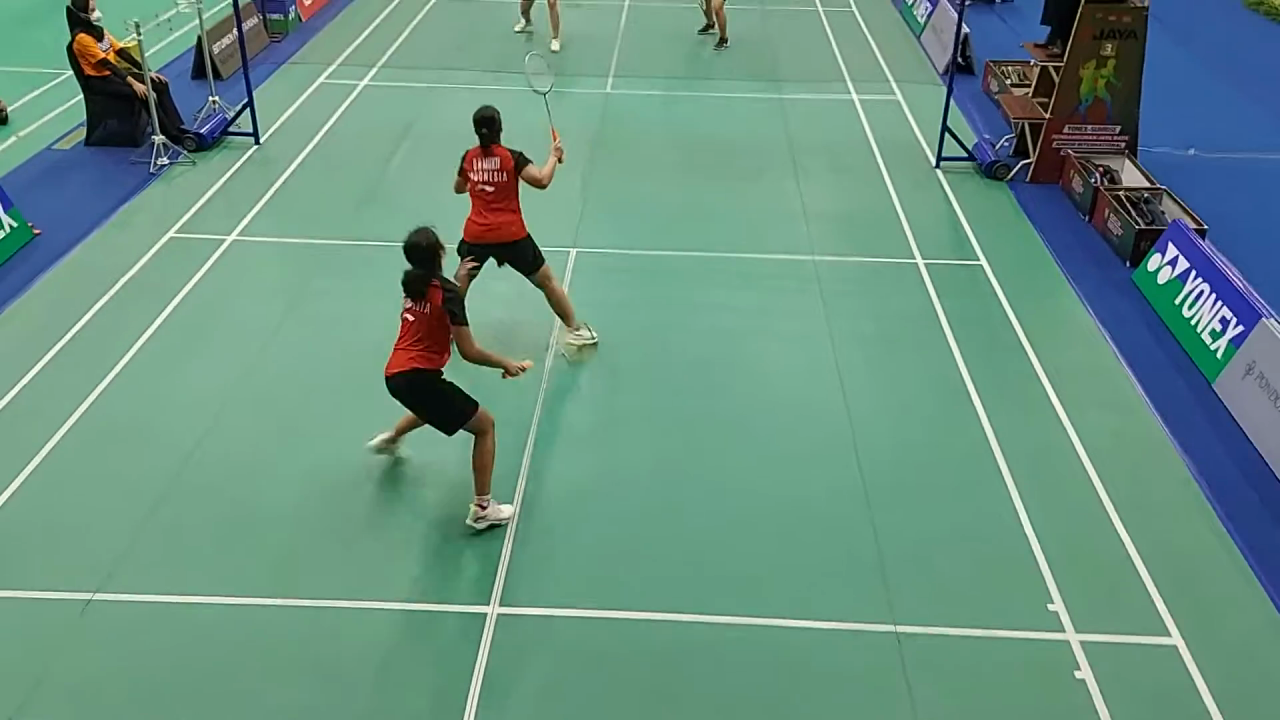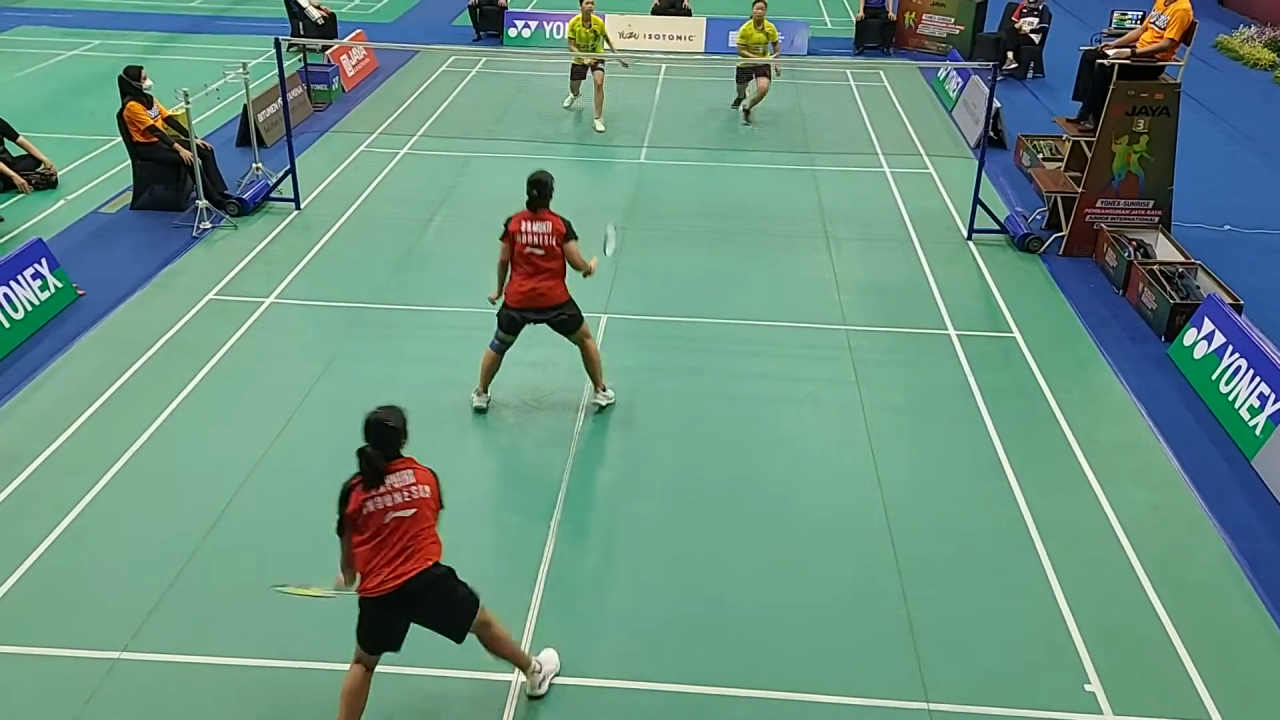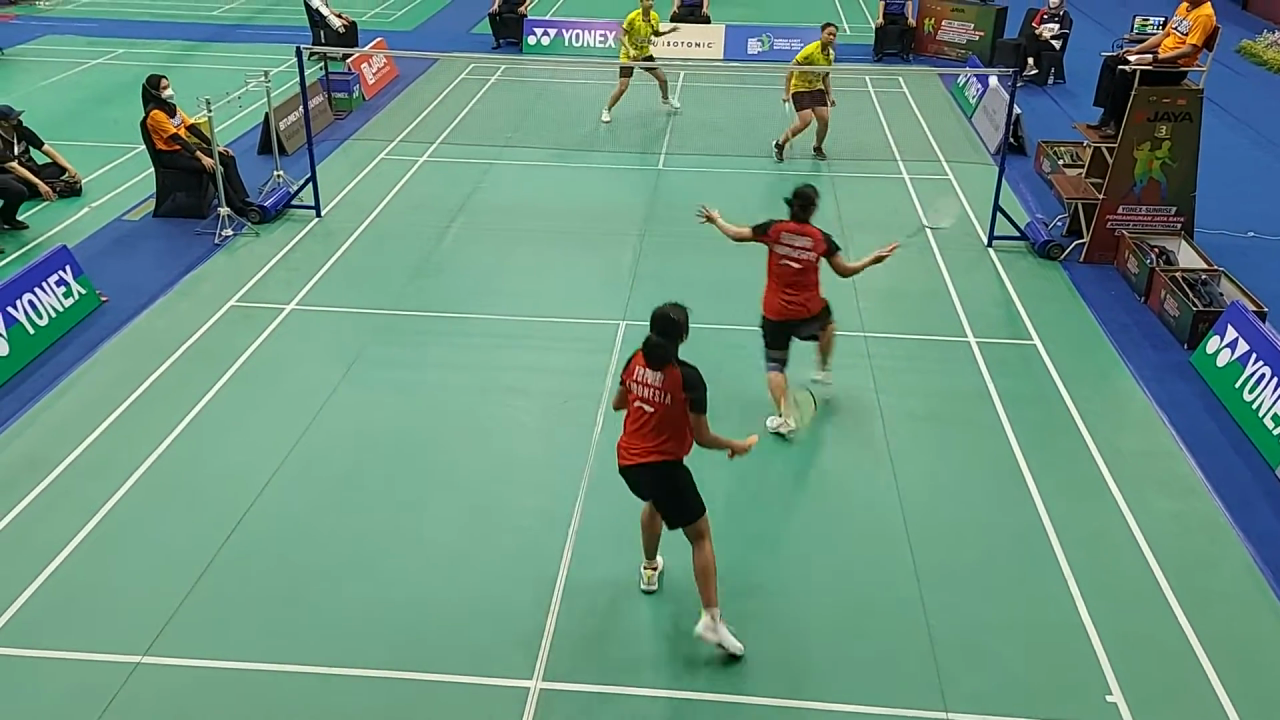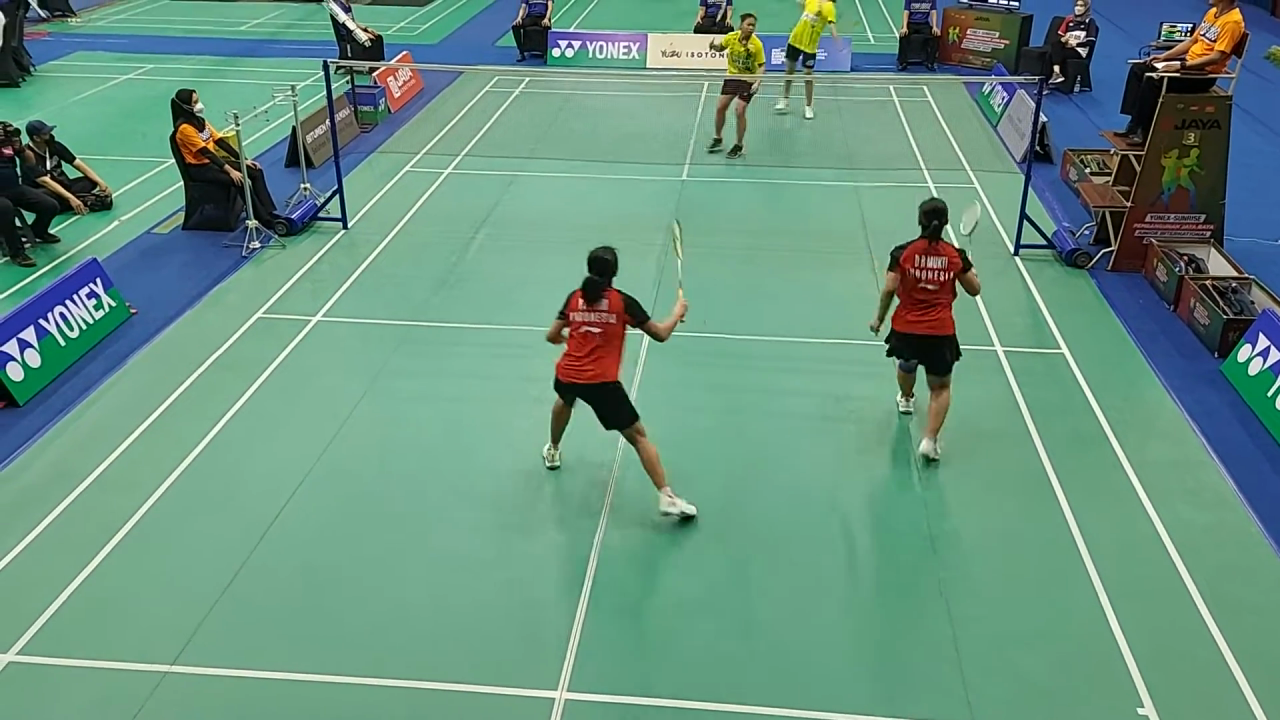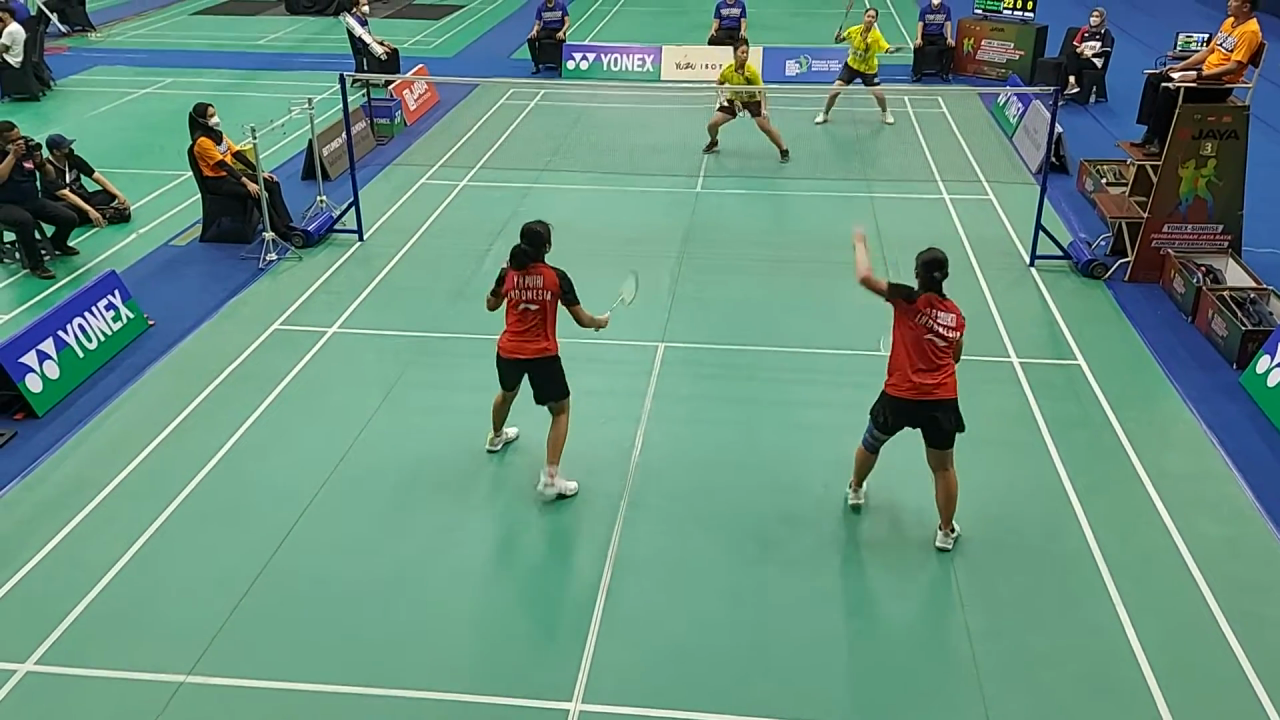
dt=1s
person 1, frame 1
left shoulder: (415, 286)
right shoulder: (449, 296)
right elbow: (468, 351)
left wrist: (460, 283)
right wrist: (508, 365)
left hip: (396, 377)
right hip: (418, 379)
left knee: (438, 407)
right knee: (485, 426)
left ankle: (389, 439)
right ankle: (482, 508)
person 1, frame 2
left shoulder: (352, 490)
right shoulder: (424, 476)
left elbow: (348, 558)
left wrist: (348, 579)
left hip: (379, 595)
right hip: (429, 582)
left knee: (363, 663)
right knee: (483, 623)
right ankle: (534, 672)
person 1, frame 3
left shoulder: (636, 361)
right shoulder: (688, 377)
left elbow: (618, 404)
right elbow: (702, 437)
right wrist: (737, 446)
left hip: (628, 461)
right hip: (664, 465)
left knee: (654, 503)
right knee: (700, 537)
left ankle: (649, 570)
right ankle: (711, 621)
person 1, frame 4
left shoulder: (574, 298)
right shoulder: (623, 303)
left elbow: (551, 336)
right elbow: (661, 334)
right wrist: (678, 313)
left hip: (565, 376)
right hip: (601, 382)
left knee: (564, 400)
right knee: (639, 437)
left ankle: (553, 451)
right ankle: (668, 498)
person 1, frame 5
left shoulder: (508, 274)
right shoulder: (556, 277)
left elbow: (491, 305)
right elbow: (582, 320)
right wrist: (600, 322)
left hip: (508, 352)
right hip: (542, 356)
left knee: (507, 393)
right knee: (561, 411)
left ankle: (497, 437)
right ankle: (551, 478)
person 2, frame 1
left shoulder: (469, 157)
right shoulder: (512, 157)
left elbow: (458, 188)
right elbow: (542, 181)
right wrist: (554, 157)
left hip: (476, 237)
right hip: (511, 236)
right knee: (546, 281)
right ankle: (576, 330)
person 2, frame 2
left shoulder: (513, 222)
right shoulder: (560, 224)
left elbow: (503, 261)
right elbow: (577, 264)
left wrist: (499, 290)
right wrist: (590, 265)
left hip: (517, 299)
right hip: (554, 300)
left knee: (498, 346)
right knee: (585, 339)
left ankle: (481, 394)
right ankle: (600, 391)
person 2, frame 3
left shoulder: (774, 229)
right shoulder: (821, 238)
left elbow: (737, 234)
right elbow: (844, 271)
left wrist: (716, 220)
right wrist: (874, 259)
left hip: (776, 314)
right hip: (809, 310)
left knee: (776, 366)
right knee: (827, 319)
left ankle: (783, 418)
right ankle: (823, 369)
person 2, frame 4
left shoulder: (903, 252)
right shoulder: (956, 256)
left elbow: (889, 290)
right elbow: (974, 290)
left wrist: (878, 319)
right wrist: (965, 266)
left hip: (905, 329)
right hip: (940, 332)
left knee: (906, 367)
right knee: (940, 388)
left ankle: (906, 400)
right ankle: (929, 441)
person 2, frame 5
left shoulder: (910, 299)
right shoulder: (955, 313)
left elbow: (866, 278)
left wrist: (860, 243)
left hip: (900, 396)
right hip: (942, 400)
left knee: (871, 443)
right knee: (942, 467)
left ankle: (856, 490)
right ankle: (946, 531)
